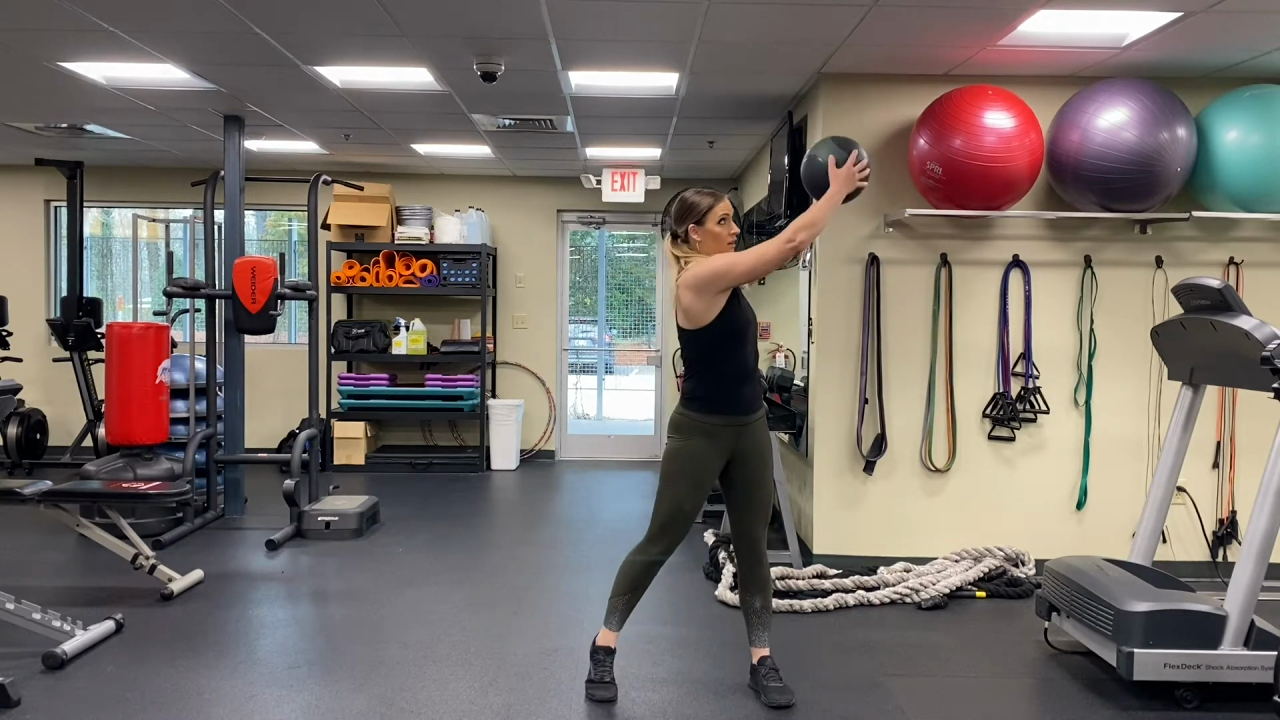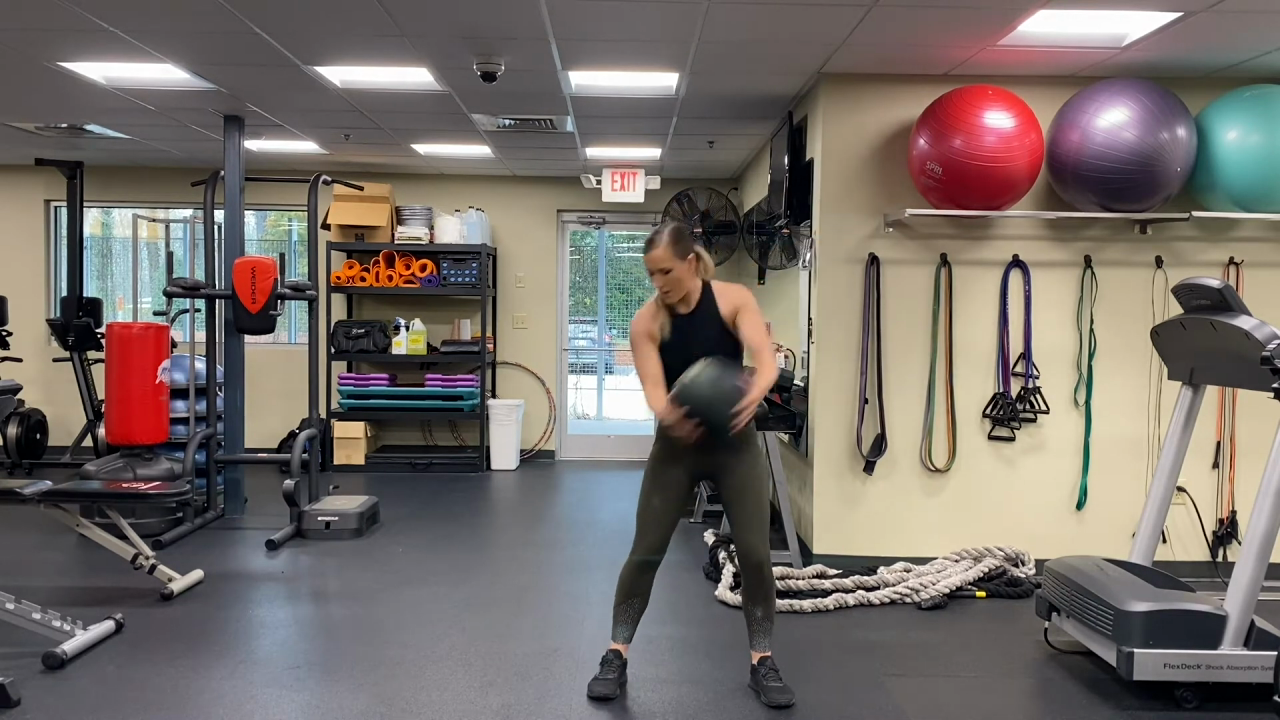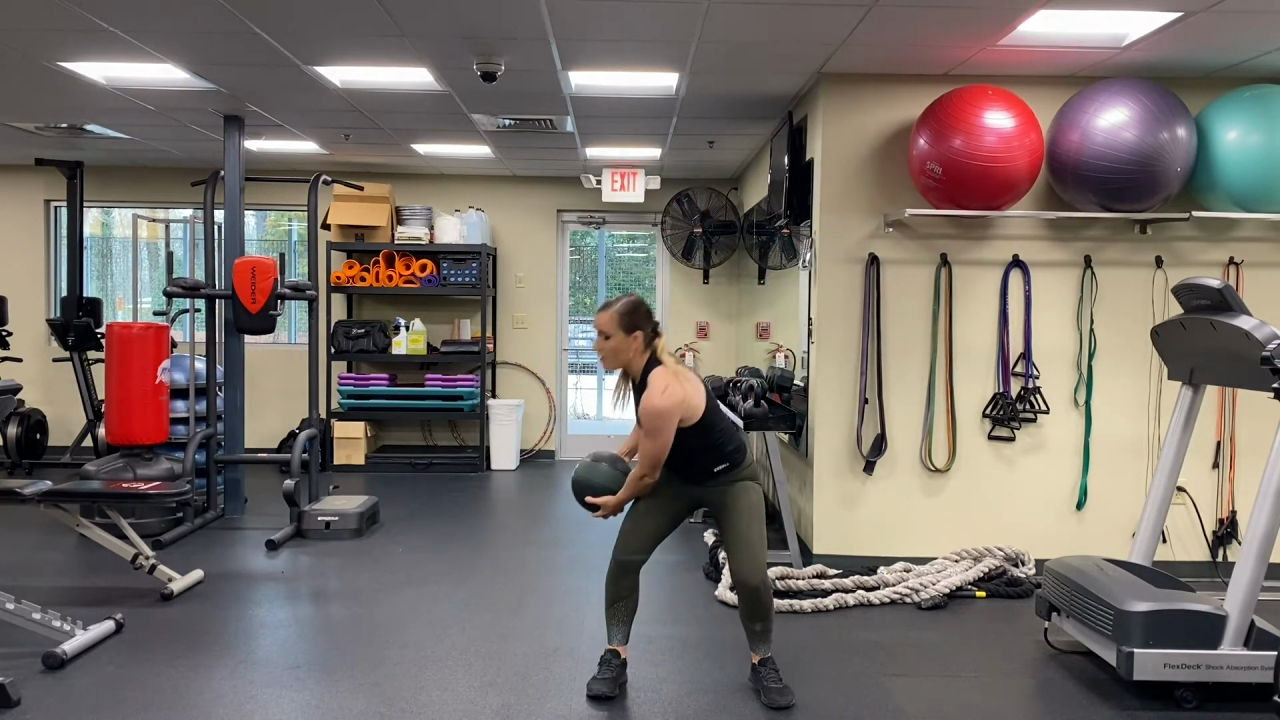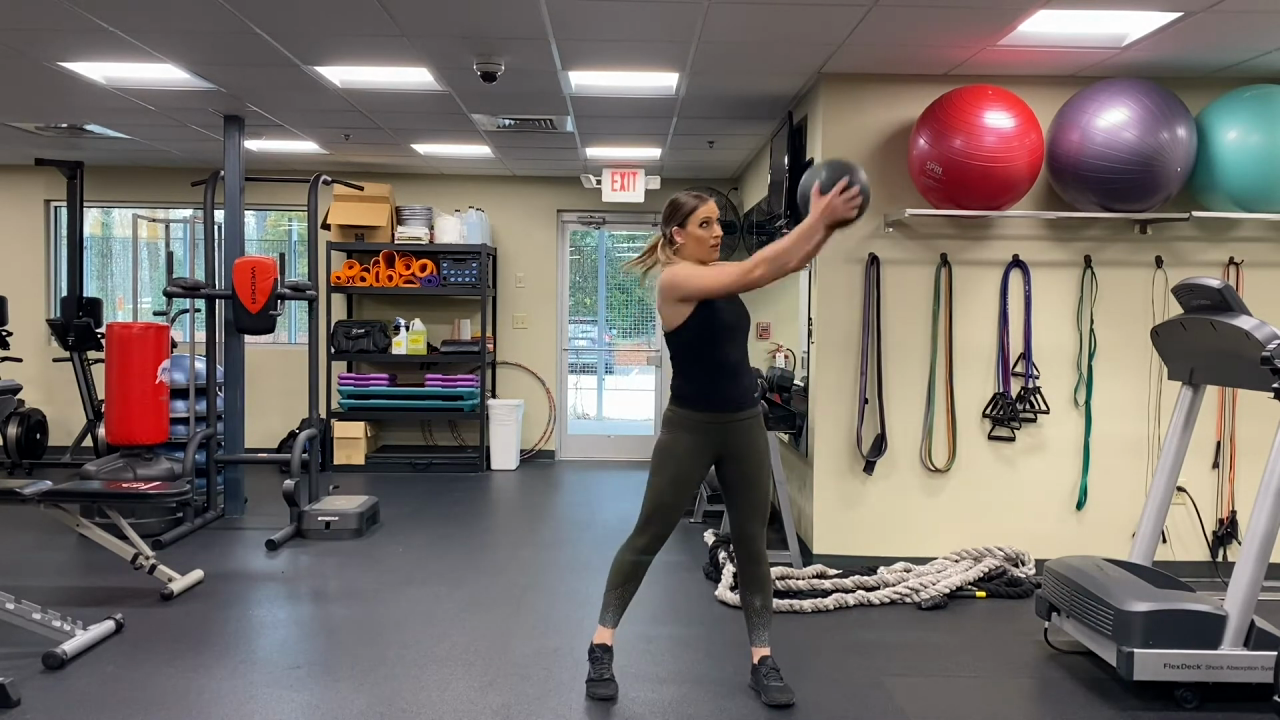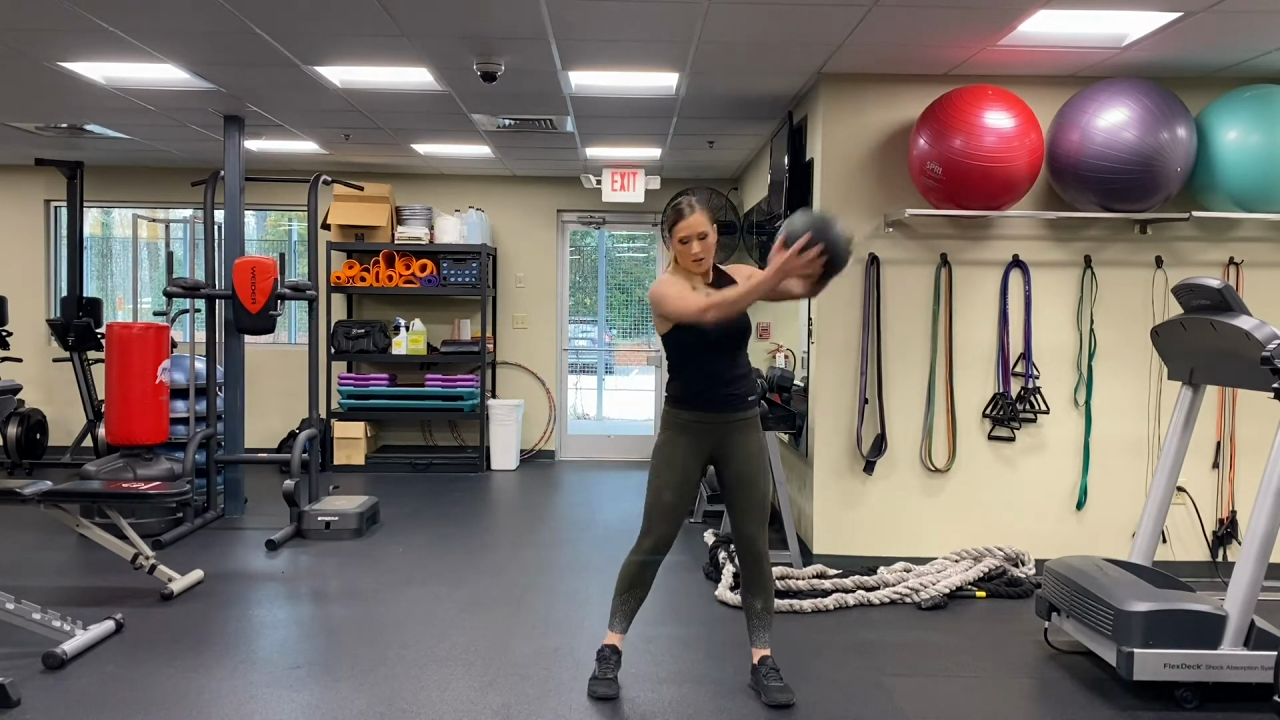
dt=0.5s
person 1, frame 1
left shoulder: (721, 273)
right shoulder: (701, 275)
left elbow: (786, 248)
right elbow: (788, 243)
left wrist: (835, 193)
right wrist: (837, 190)
left hip: (749, 426)
right hip: (701, 430)
left knee: (753, 545)
right knee: (660, 542)
left ankle: (761, 658)
right ankle: (604, 645)
person 1, frame 2
left shoulder: (733, 298)
right shoulder: (646, 321)
left elbow: (766, 359)
right elbow: (654, 393)
left wrist: (755, 393)
right wrist: (671, 417)
left hip: (736, 443)
right hip: (677, 446)
left knee: (755, 553)
right knee: (647, 551)
left ankle: (762, 661)
right ankle: (616, 655)
person 1, frame 3
left shoulder: (664, 391)
right shoulder: (637, 370)
left elbow: (655, 462)
left wrist: (616, 502)
right wrist: (621, 456)
left hip: (729, 478)
right hip: (676, 474)
left knee: (751, 577)
right knee: (625, 558)
left ankle: (763, 662)
right ankle: (615, 657)
person 1, frame 4
left shoulder: (727, 271)
right shoulder: (676, 279)
left elbow: (789, 260)
right elbow: (753, 271)
left wrist: (828, 222)
right wrist: (816, 217)
left hip: (744, 425)
right hip: (690, 426)
left knee: (752, 544)
right knee: (648, 537)
left ankle: (762, 660)
right ankle: (601, 645)
person 1, frame 5
left shoulder: (738, 274)
right shoulder: (664, 290)
left elbow: (798, 290)
right elbow: (713, 309)
left wrist: (812, 270)
right wrist: (770, 271)
left hip: (741, 425)
right hip: (685, 426)
left knee: (754, 546)
right knee: (653, 544)
left ankle: (762, 659)
right ankle: (611, 648)
